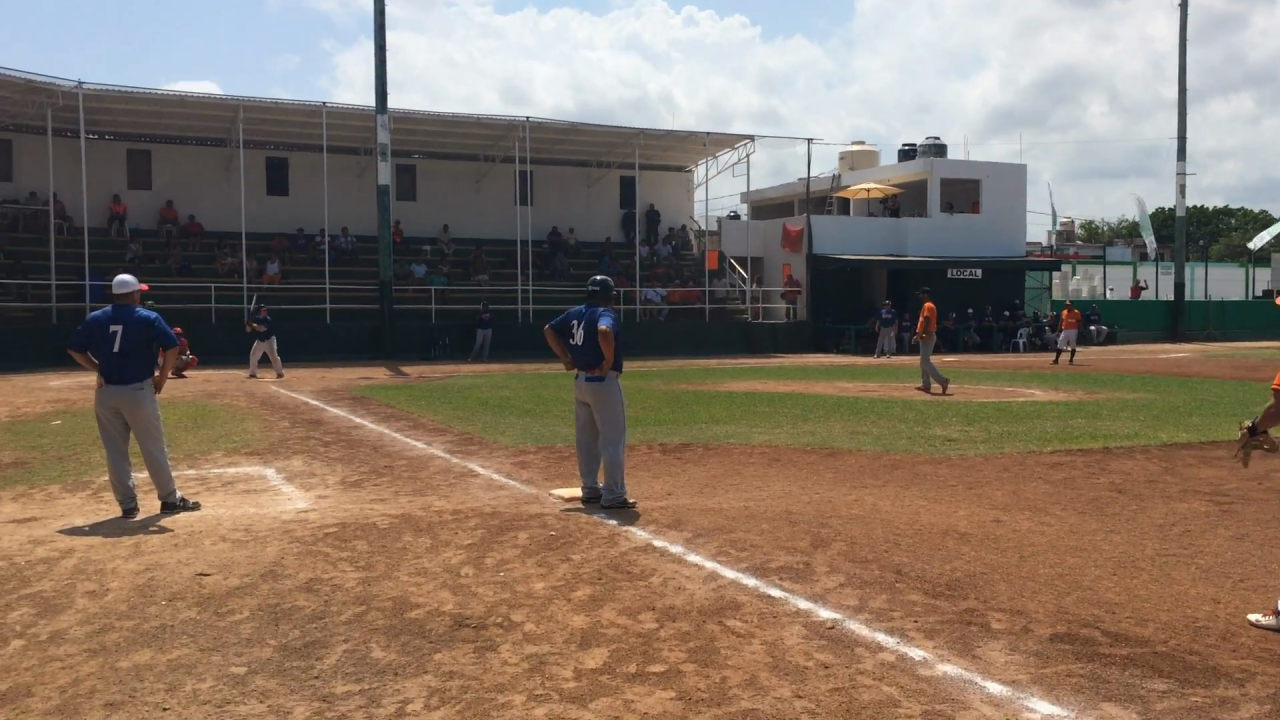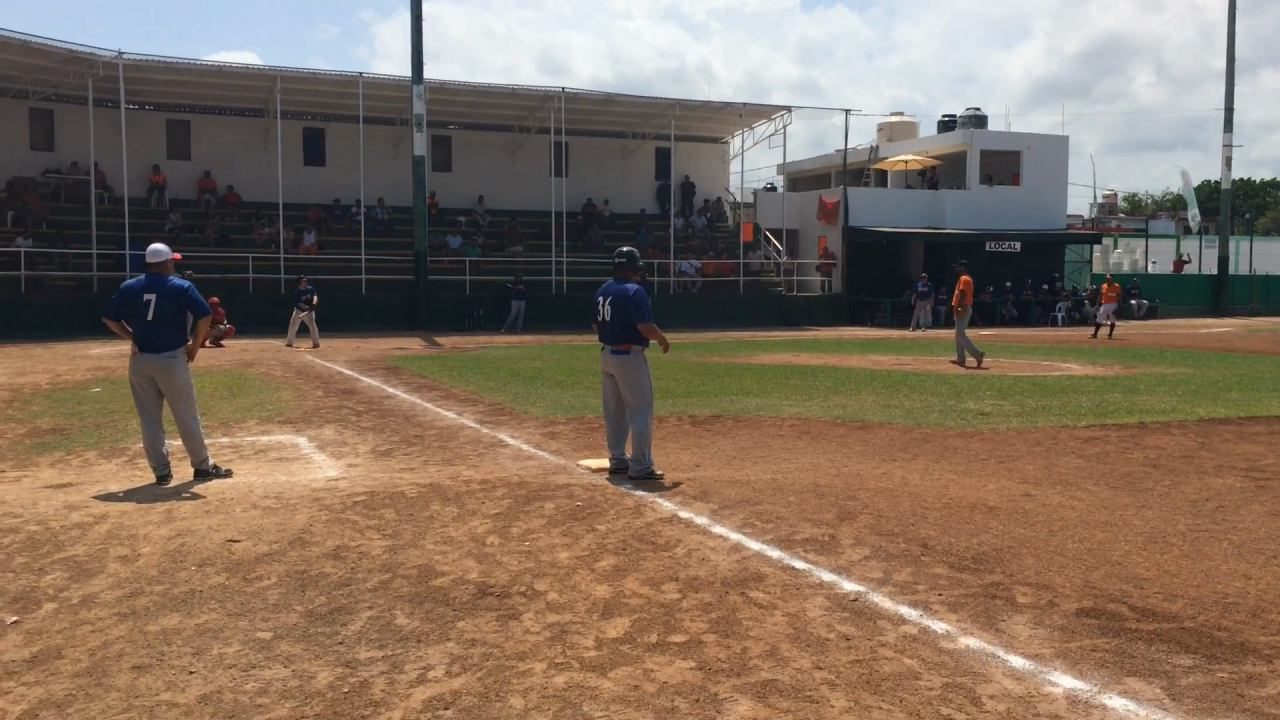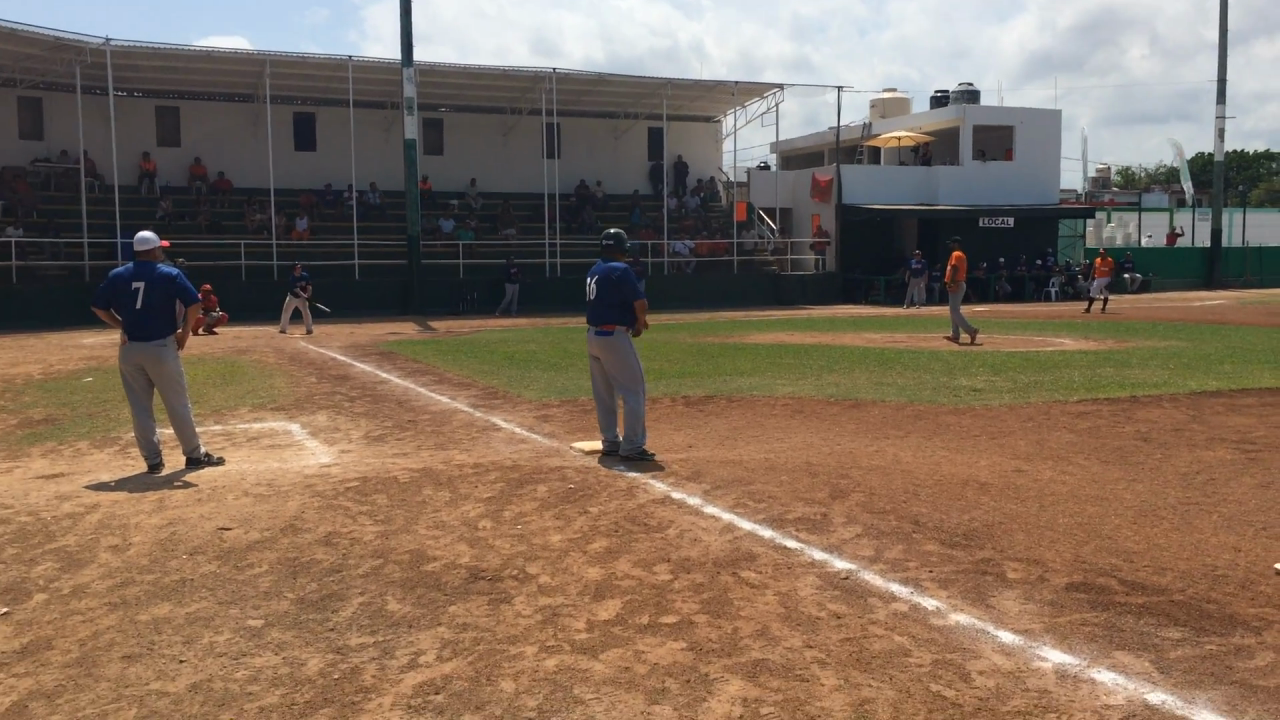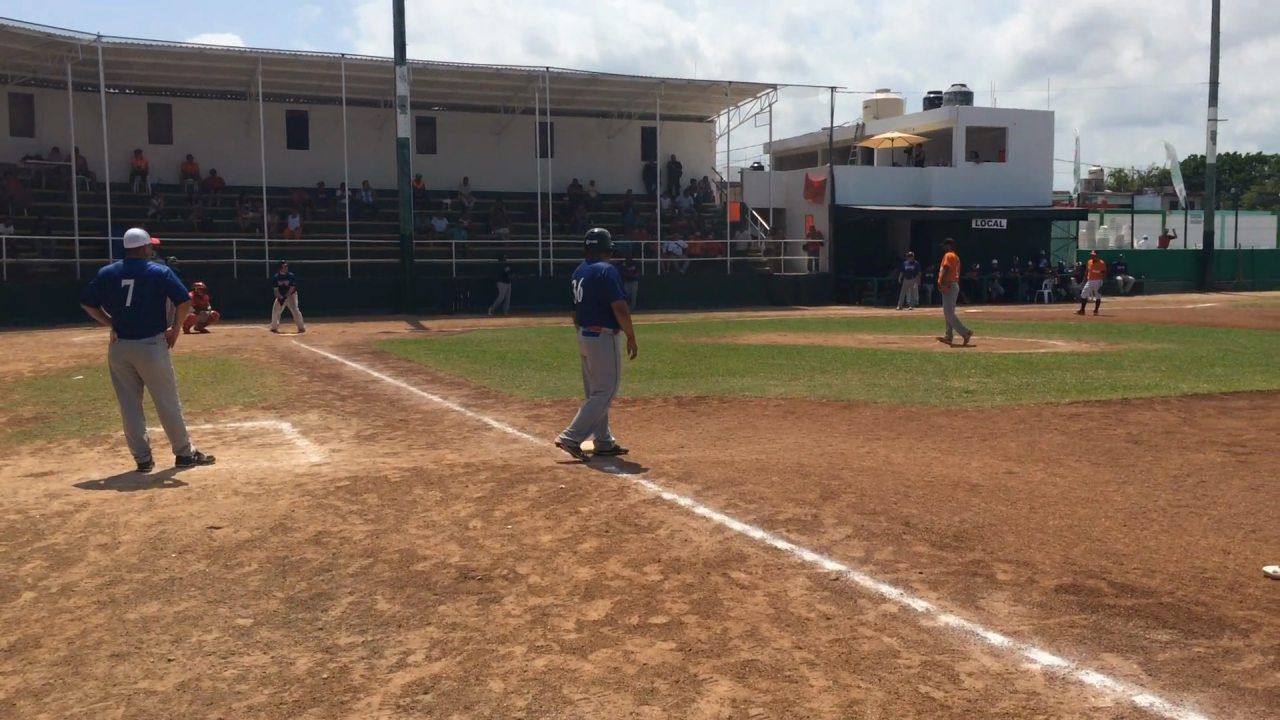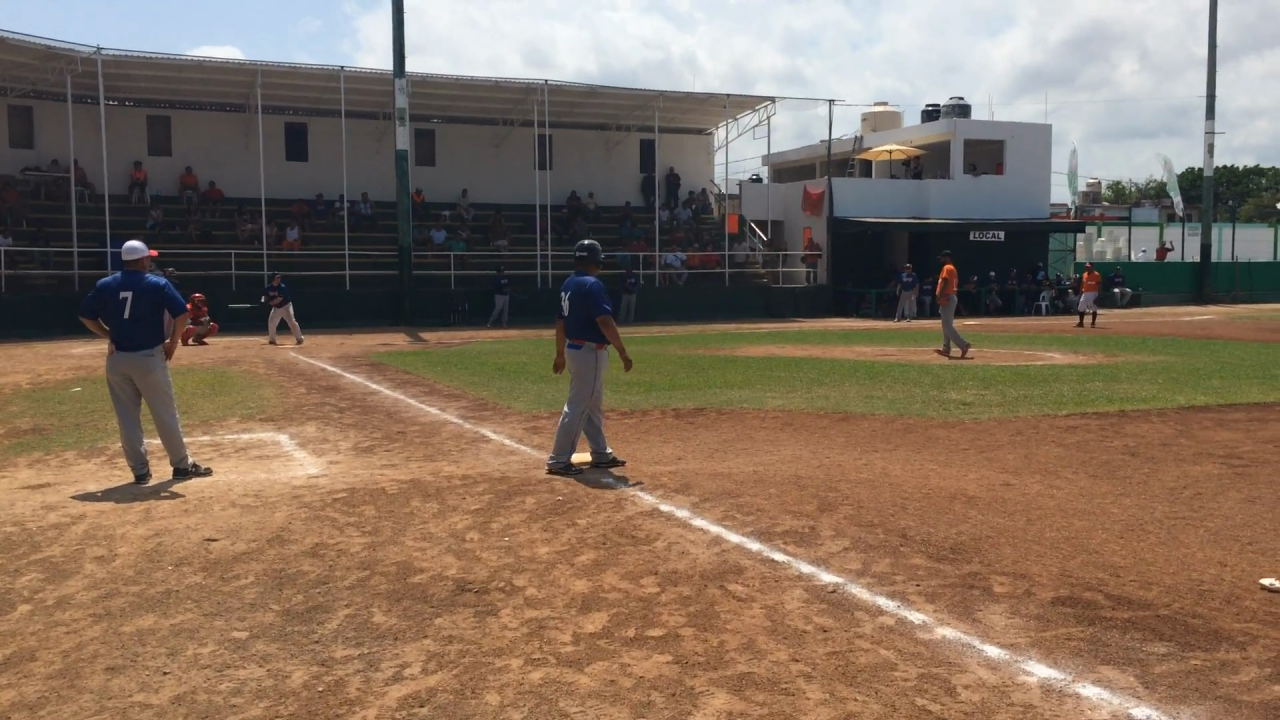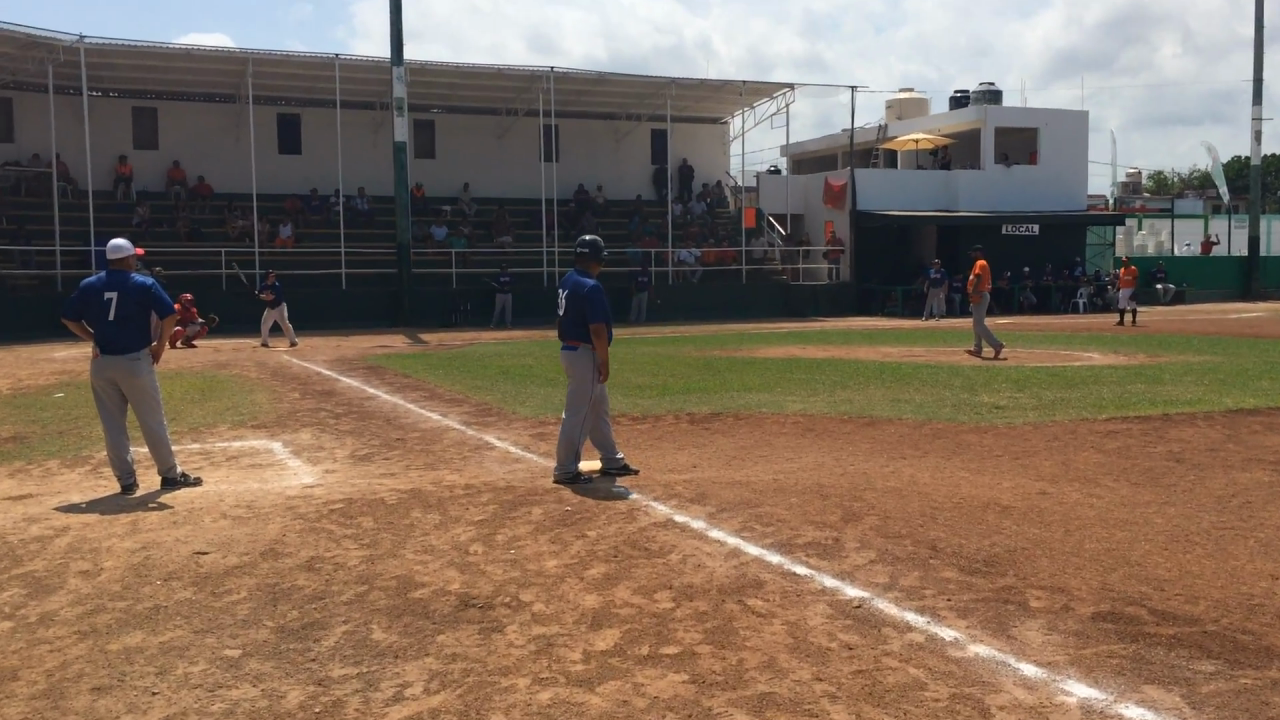
dt=0.3s
person 1, frame 1
left shoulder: (95, 319)
right shoulder: (148, 318)
left elbow: (74, 349)
right elbow: (172, 347)
left wrist: (99, 369)
right wrist: (162, 376)
left hip: (106, 392)
right hip: (138, 391)
left knee: (115, 452)
right knee: (153, 449)
left ankle: (127, 504)
right ankle: (170, 499)
person 1, frame 2
left shoulder: (129, 287)
right shoulder: (181, 287)
left elbow: (109, 318)
right elbow: (205, 316)
left wrist: (132, 337)
right wrist: (195, 344)
left hip: (140, 361)
right hip: (171, 359)
left knee: (149, 419)
right knee: (187, 416)
left ankle: (161, 471)
right ankle: (202, 466)
person 1, frame 3
left shoulder: (117, 276)
right shoulder: (169, 274)
left elbow: (98, 306)
right elbow: (194, 303)
left wrist: (122, 326)
right wrist: (185, 332)
left hip: (130, 349)
right hip: (161, 347)
left knee: (140, 408)
right knee: (177, 404)
left ankle: (153, 460)
right ankle: (195, 454)
person 1, frame 4
left shoulder: (107, 273)
right shoulder: (159, 272)
left elbow: (87, 304)
right elbow: (184, 300)
left wrist: (111, 324)
right wrist: (175, 329)
left hip: (119, 347)
right hip: (151, 345)
left knee: (130, 406)
right knee: (168, 402)
left ankle: (143, 458)
right ankle: (184, 453)
person 1, frame 5
left shoulder: (105, 285)
right shoulder: (158, 284)
left elbow: (85, 316)
right elbow: (181, 314)
left wrist: (110, 336)
right wrist: (173, 342)
left hip: (117, 359)
right hip: (149, 357)
left knee: (127, 418)
right knee: (165, 415)
left ankle: (140, 470)
right ankle: (181, 465)
person 1, frame 6
left shoulder: (88, 286)
right shoulder: (144, 284)
left elbow: (68, 318)
right elbow: (169, 315)
left wrist: (93, 339)
right wrist: (160, 344)
left hip: (102, 363)
right hip: (135, 361)
left knee: (113, 425)
right knee: (152, 422)
left ankle: (126, 480)
right ankle: (170, 475)
person 2, frame 1
left shoulder: (574, 313)
right shoulder: (605, 314)
left elbow: (549, 331)
right elbow: (605, 333)
left wrist: (565, 357)
right wrist: (609, 361)
left hip: (581, 382)
right hip: (603, 382)
left knee: (586, 439)
right knee: (612, 439)
left ankle: (590, 489)
right ankle: (613, 496)
person 2, frame 2
left shoulder: (603, 290)
right shoulder: (634, 291)
left elbow: (596, 324)
right elbow: (645, 326)
right wrist: (663, 339)
left hip: (607, 355)
right hip: (630, 356)
left knee: (614, 411)
right knee: (640, 411)
left ankle: (618, 460)
right ankle: (640, 467)
person 2, frame 3
left shoulder: (594, 271)
right shoulder: (621, 270)
right elbow: (640, 305)
left wrist: (632, 322)
right wrist: (640, 323)
left hip: (594, 336)
right hip: (614, 337)
left knee: (604, 394)
right knee: (634, 389)
left ankle: (611, 442)
right ankle: (633, 446)
person 2, frame 4
left shoulder: (578, 272)
right shoulder: (606, 270)
right elbow: (620, 308)
right wrist: (631, 337)
left hip: (584, 336)
right hip: (602, 337)
left knee: (596, 392)
right knee: (604, 392)
left ankle: (603, 442)
right ankle: (571, 437)
person 2, frame 5
left shoulder: (569, 284)
right shoulder: (592, 285)
left elbow: (560, 322)
right elbow: (605, 322)
left wrist: (560, 353)
right wrist: (622, 351)
left hip: (574, 349)
right hip: (590, 352)
left knee: (592, 406)
right knee: (578, 407)
left ankle: (601, 454)
right ankle: (559, 460)
person 2, frame 6
left shoulder: (567, 280)
right shoulder: (590, 287)
right elbow: (597, 330)
right wrist: (604, 362)
left hip: (572, 350)
right hip: (585, 354)
left knee: (598, 409)
right knee: (577, 413)
left ankle: (612, 460)
right ankle: (565, 470)
